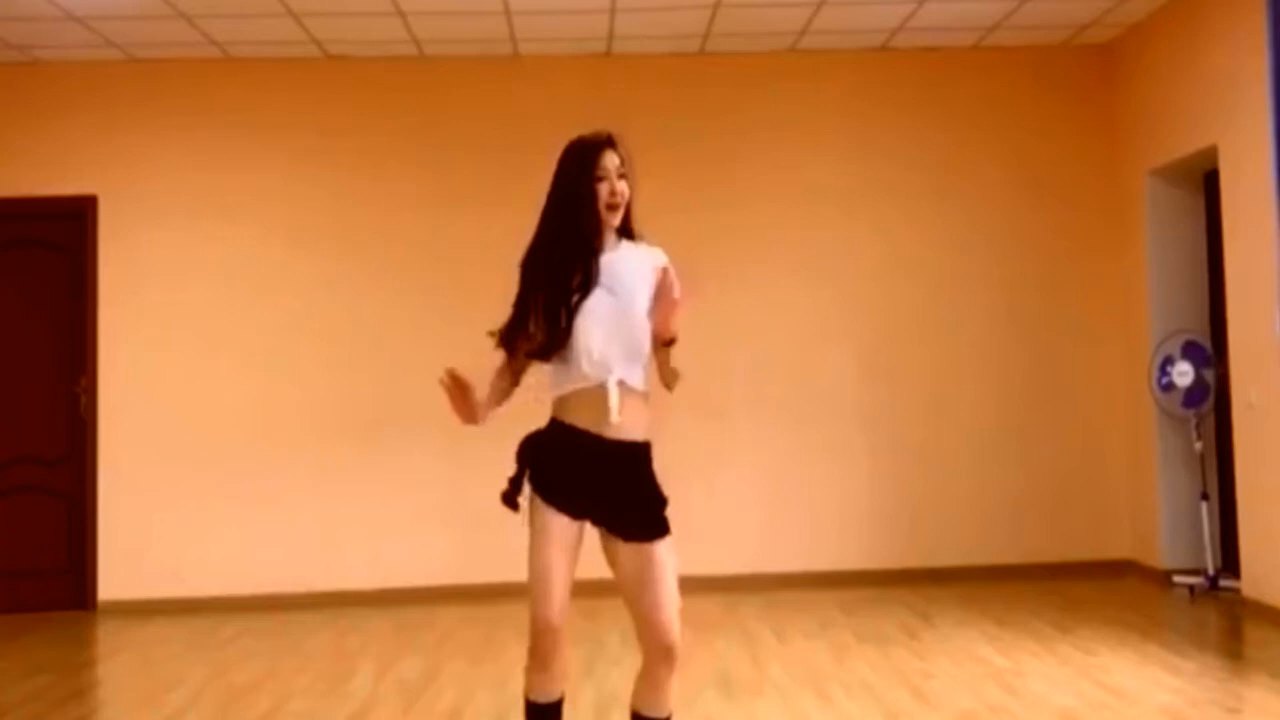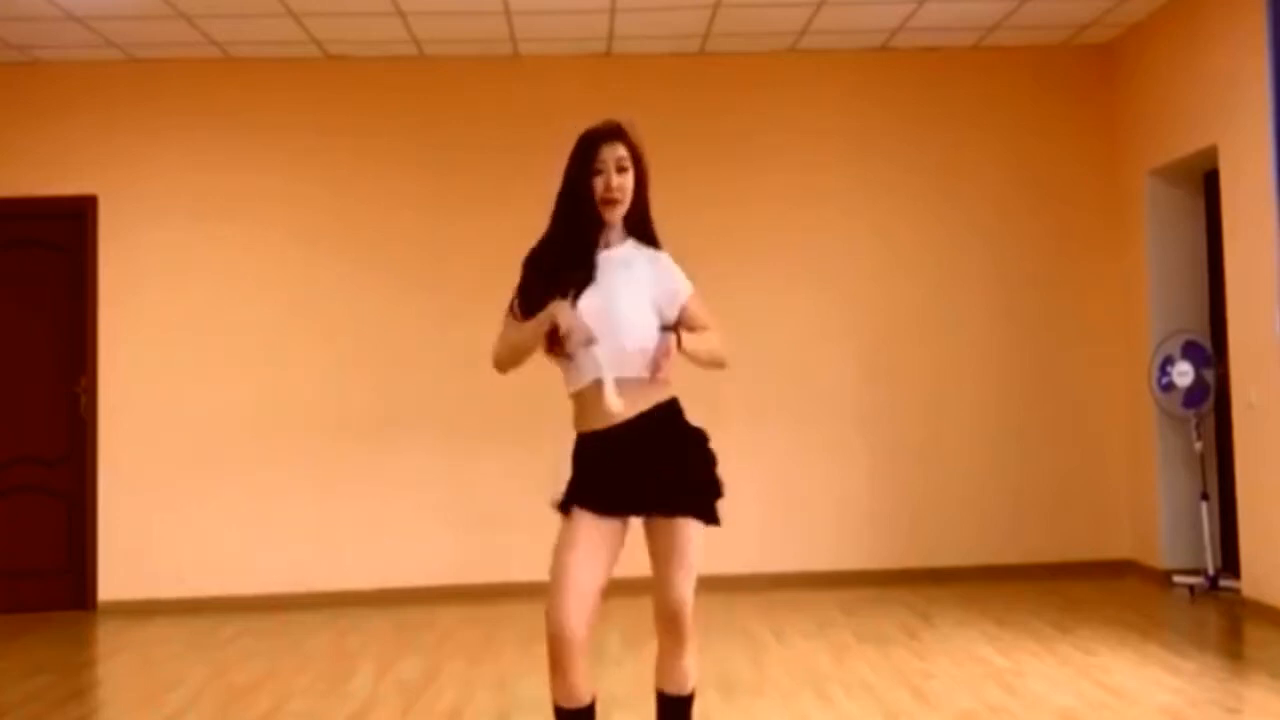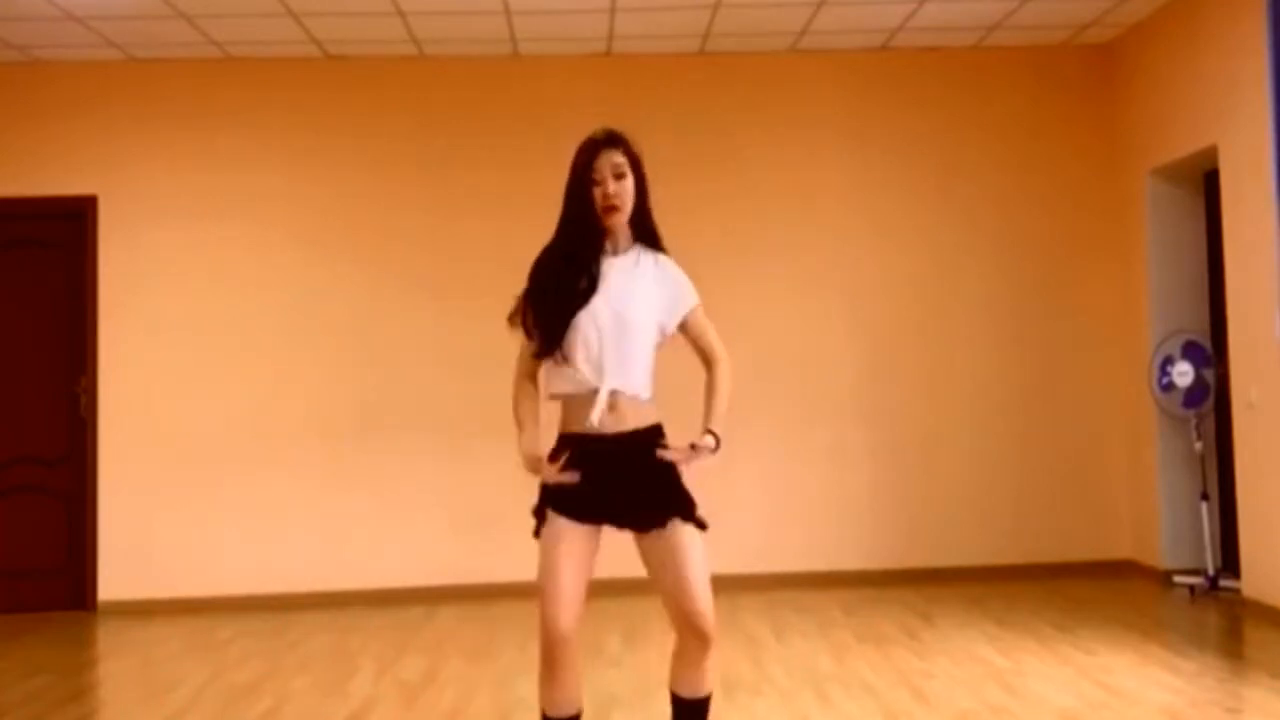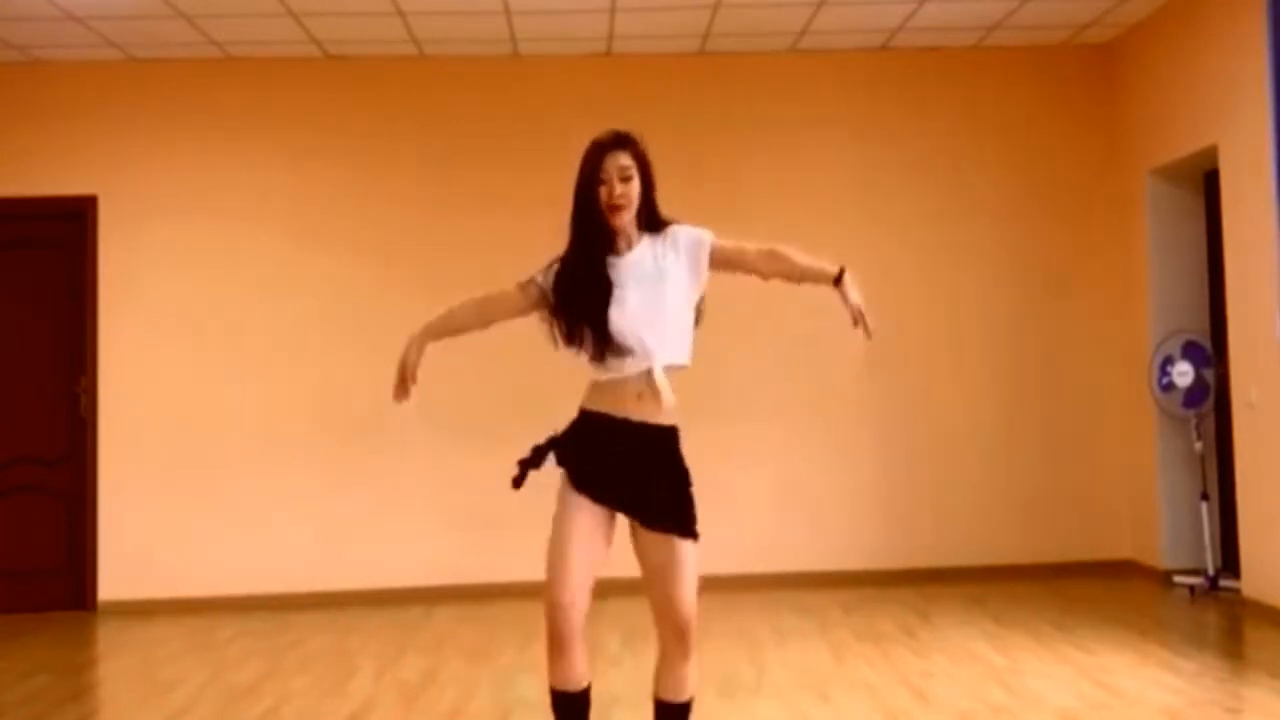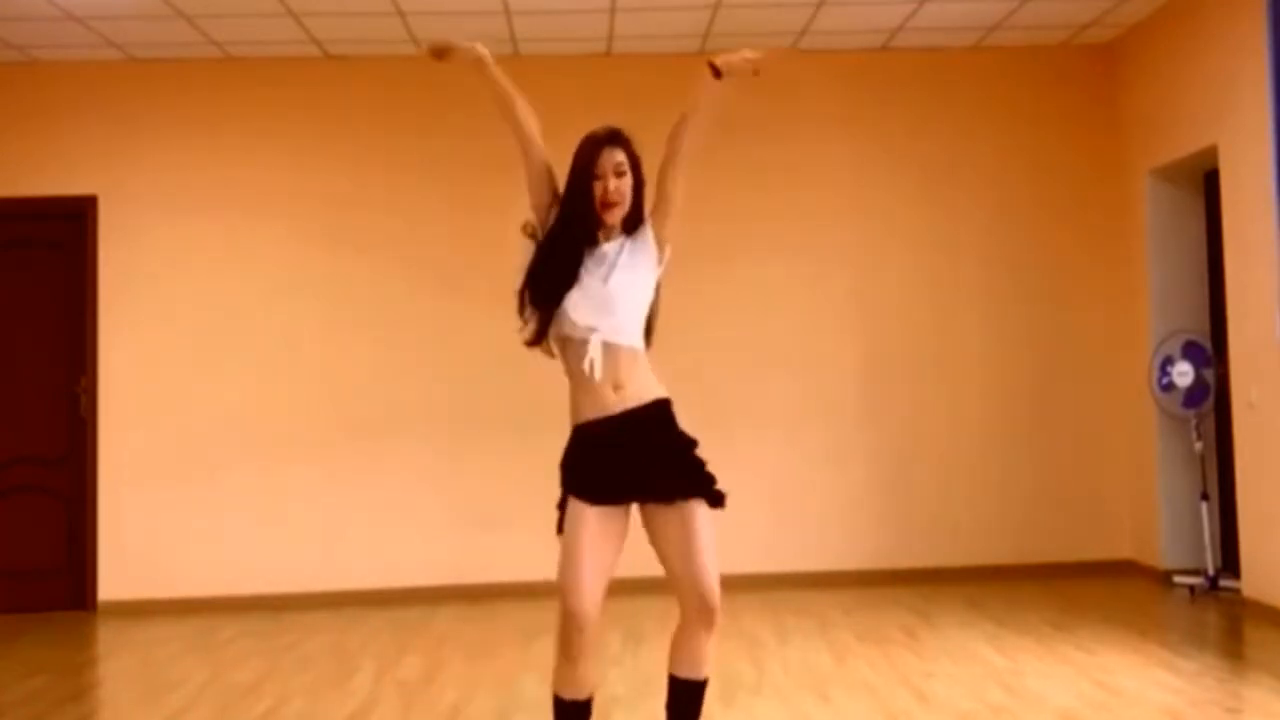
dt=1s
person 1, frame 1
left shoulder: (649, 264)
right shoulder: (551, 272)
left elbow: (671, 377)
right elbow: (513, 366)
left wrist: (668, 341)
right wrist: (480, 407)
left hip: (630, 469)
right hip: (564, 459)
left knee: (664, 643)
right knee: (547, 629)
person 1, frame 2
left shoulder: (655, 266)
right shoulder: (553, 261)
left elbow: (718, 350)
right elbow: (503, 358)
left wrist: (679, 343)
right wrist: (548, 319)
left hip: (664, 443)
right hip: (596, 461)
left knee: (675, 620)
right knee: (565, 634)
person 1, frame 3
left shoulder: (660, 274)
right shoulder: (557, 271)
left elbow: (716, 362)
right elbow: (527, 371)
left wrist: (709, 435)
right wrist: (530, 447)
left hip: (646, 461)
right hip: (577, 467)
left knee: (698, 627)
right knee: (557, 637)
person 1, frame 4
left shoulder: (683, 247)
right shoulder: (575, 270)
left elbow: (765, 259)
right elbow: (495, 305)
left wrist: (839, 279)
right wrist: (422, 336)
left hip: (657, 454)
right hip: (594, 450)
left knee: (678, 627)
right knee: (563, 616)
person 1, frame 5
left shoulder: (649, 245)
right shoulder: (560, 245)
left elbow: (678, 151)
right elbow: (533, 150)
left wrist: (715, 75)
right wrist: (485, 66)
left hip: (657, 439)
right hip: (593, 450)
left knee: (704, 605)
right knee: (578, 622)
